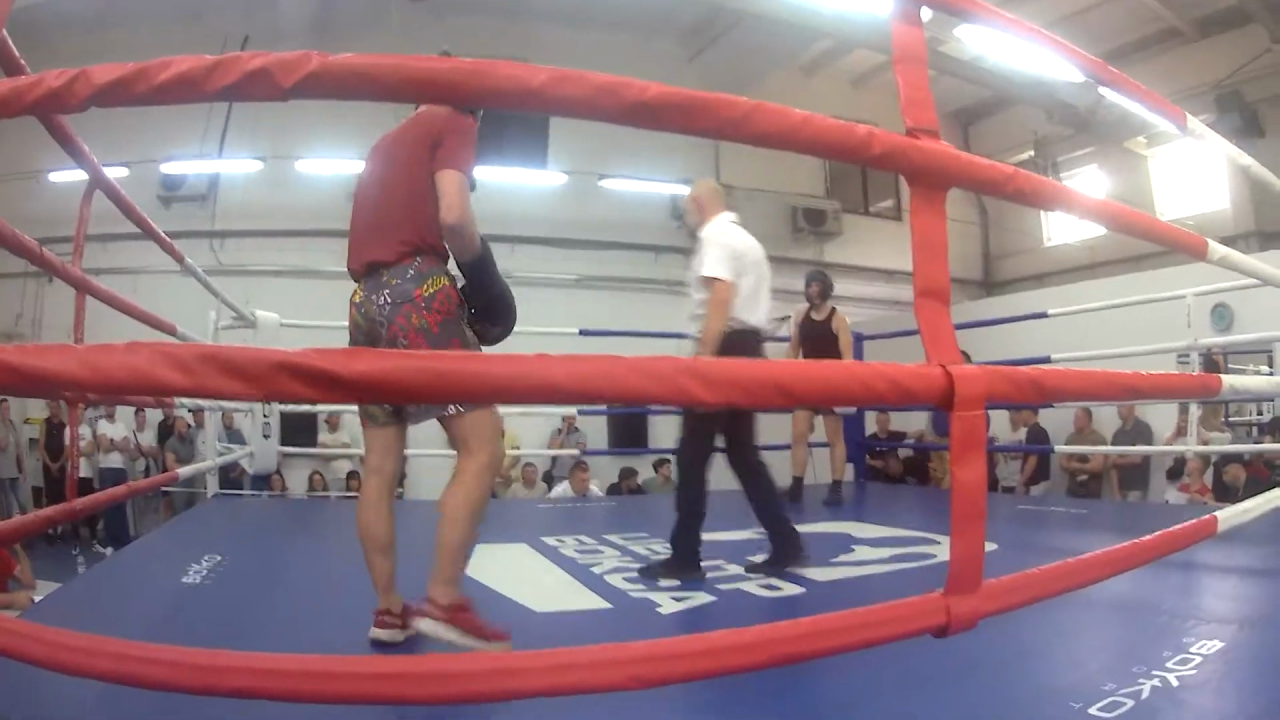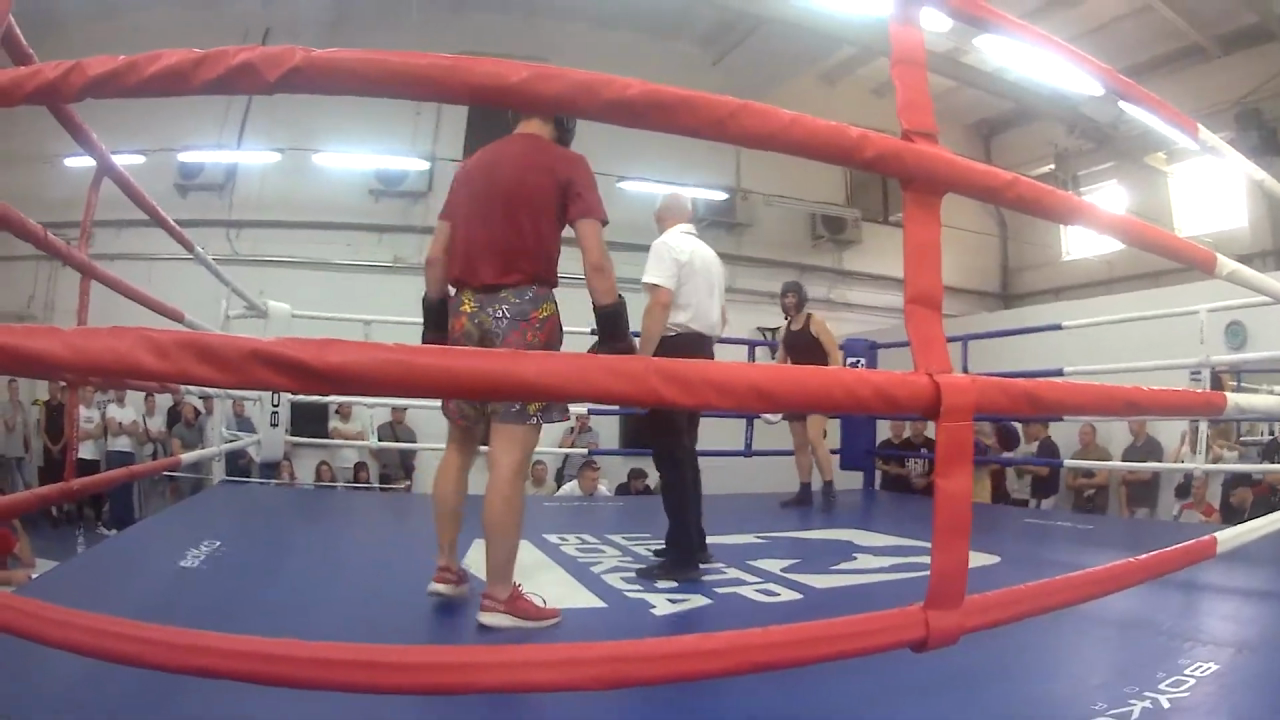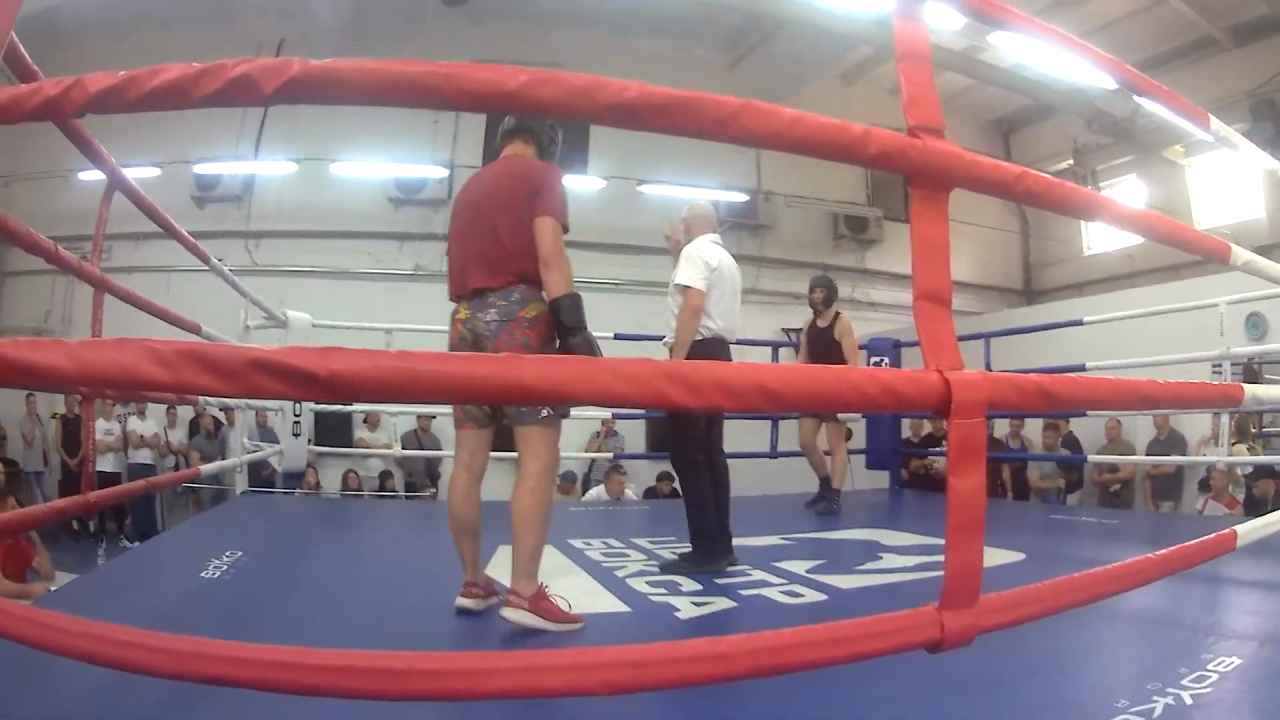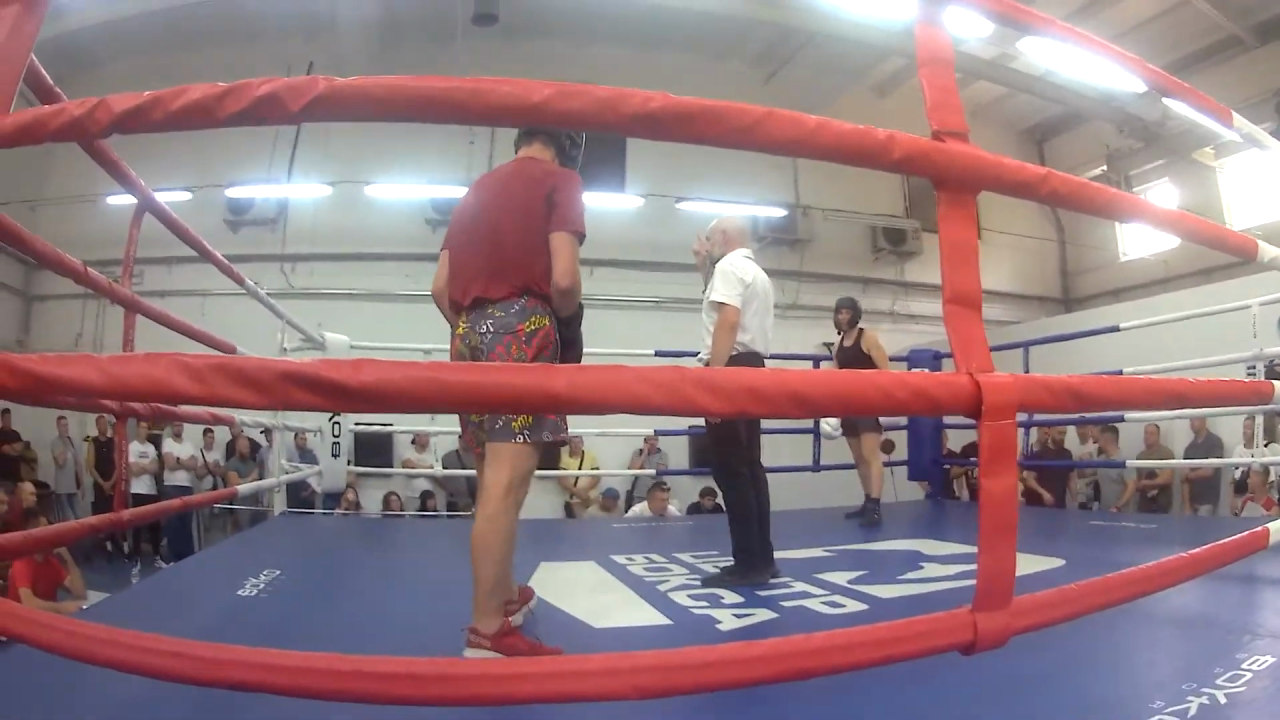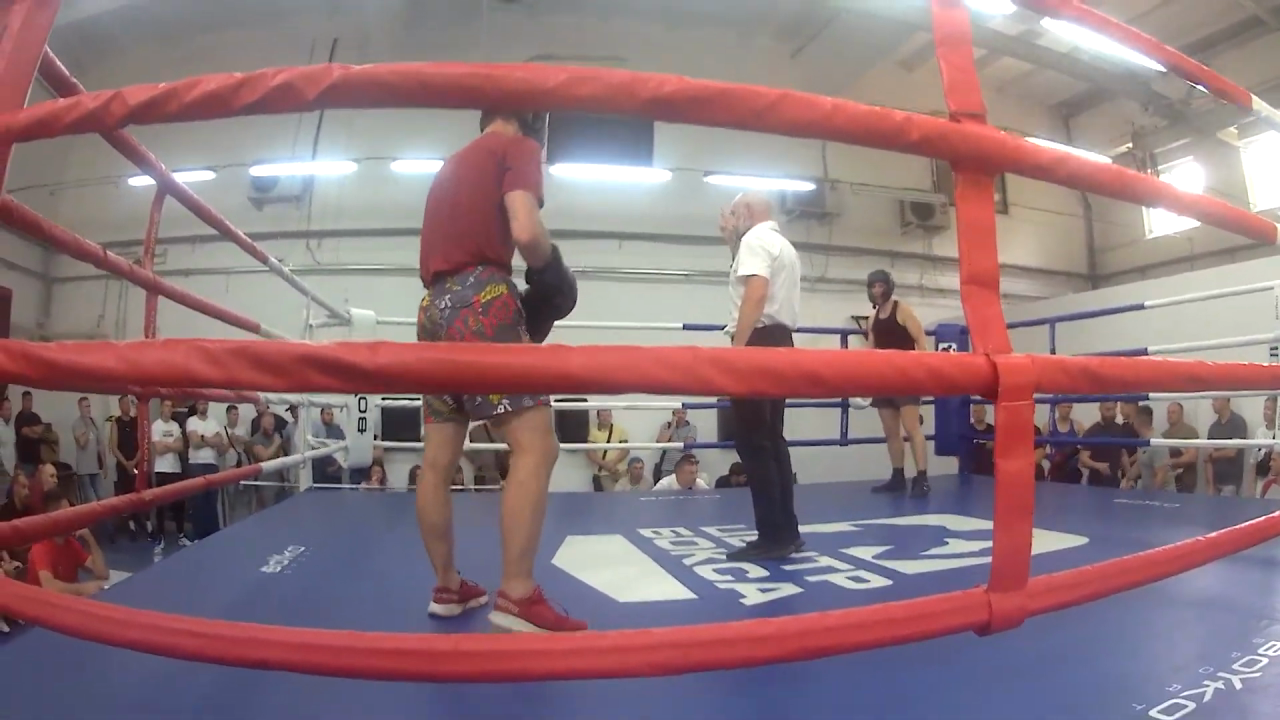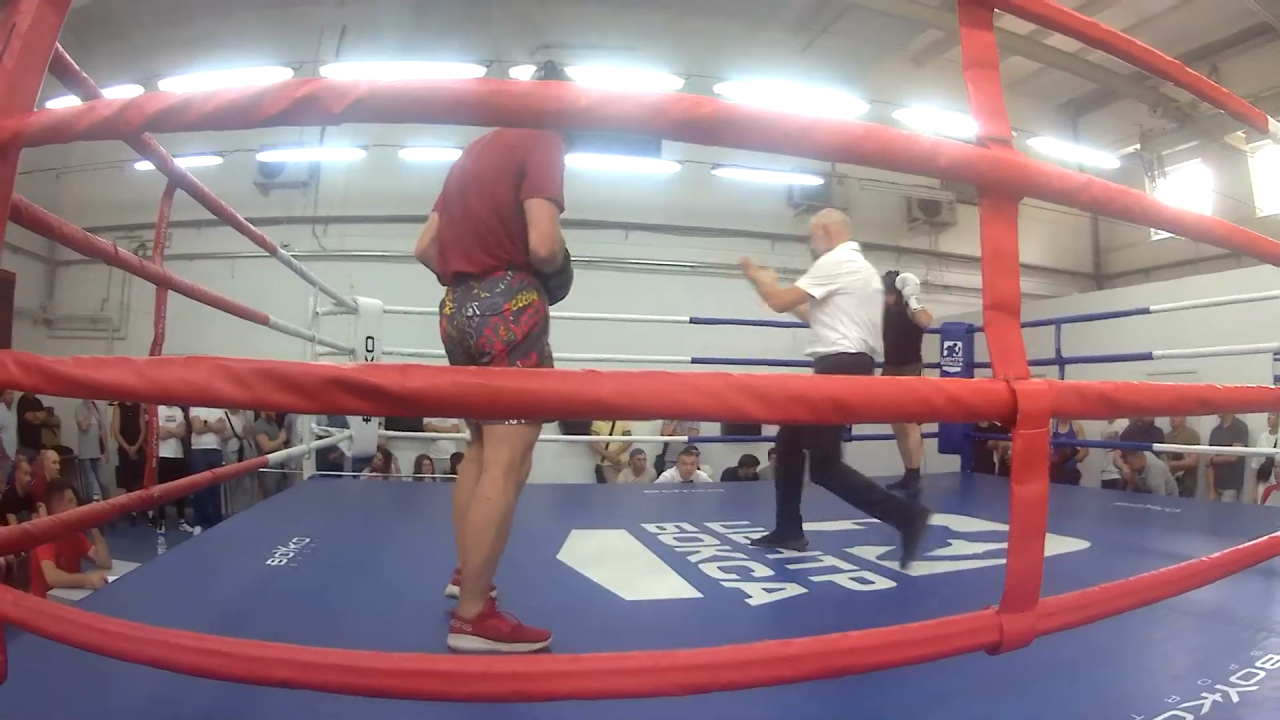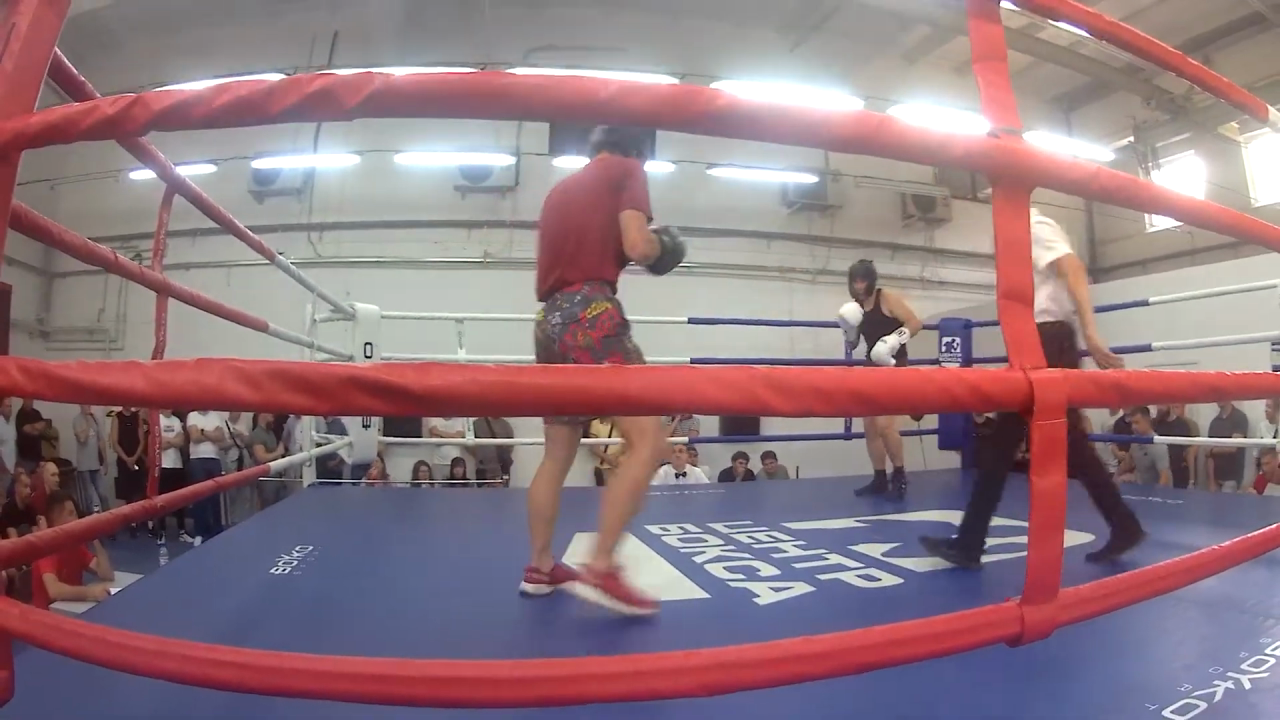
dt=0.7s
person 1, frame 1
left shoulder: (386, 145)
right shoulder: (455, 124)
right elbow: (453, 215)
right wrist: (481, 277)
left hip: (366, 296)
right hip: (419, 292)
left knee: (381, 466)
right knee: (482, 445)
left ankle: (387, 608)
right ankle: (443, 598)
person 1, frame 2
left shoulder: (471, 165)
right shoulder: (567, 165)
left elbow: (436, 256)
right elbow: (595, 261)
left wrist: (434, 320)
right wrist: (615, 332)
left hip: (466, 311)
right hip: (526, 311)
left knee: (459, 446)
right knee: (509, 462)
left ankle: (446, 567)
right ankle: (498, 596)
person 1, frame 3
left shoulder: (470, 187)
right shoulder: (542, 173)
right elbow: (549, 256)
right wrist: (572, 328)
left hip: (467, 319)
right hip: (517, 314)
left knee: (468, 461)
right knee: (538, 458)
left ankle: (473, 582)
right ankle: (524, 591)
person 1, frame 4
left shoulder: (477, 189)
right shoulder: (559, 178)
left elbow: (440, 287)
right elbow: (564, 279)
right wrist: (568, 329)
left hip: (469, 333)
right hip: (522, 328)
left knee: (493, 479)
right knee: (506, 485)
left ankle: (505, 593)
right ankle: (488, 630)
person 1, frame 5
left shoulder: (452, 165)
right shoulder: (518, 147)
right elbow: (525, 232)
right wrist: (547, 269)
left hip: (435, 306)
right hip: (482, 299)
left knee: (438, 461)
right knee: (535, 448)
left ankle: (448, 585)
right ankle: (517, 593)
person 1, frame 6
left shoulder: (473, 151)
right shoulder: (542, 141)
left elbow: (425, 247)
right elbow: (544, 246)
right wrist: (554, 272)
left hip: (457, 306)
right hip: (510, 304)
left knee: (481, 450)
right knee: (506, 465)
left ankle: (466, 574)
right ankle: (473, 615)
person 1, frame 7
left shoulder: (561, 188)
right shoulder: (625, 168)
right elbow: (637, 250)
right wrist: (659, 246)
left hip: (550, 319)
right hip: (590, 315)
left knee: (558, 453)
right knee: (647, 441)
left ankle: (539, 567)
right ankle: (600, 564)
person 2, frame 1
left shoulder: (715, 236)
right shoulder: (748, 241)
left elbow: (720, 300)
left wrist: (701, 360)
left hip: (727, 351)
right hip: (750, 349)
left knee: (693, 454)
right knee: (742, 452)
left ankle: (685, 557)
right ankle: (784, 543)
person 2, frame 2
left shoulder: (666, 245)
right shoulder: (710, 254)
left elbow: (660, 304)
right elbow: (721, 315)
left wrist: (642, 360)
left hip: (673, 351)
right hip: (702, 352)
left knee: (671, 454)
right knee: (684, 451)
left ankle: (683, 556)
right ankle: (692, 541)
person 2, frame 3
left shoulder: (696, 251)
right shoulder: (727, 259)
left elbow: (692, 306)
left wrist: (675, 361)
right wrist: (676, 252)
left hip: (697, 355)
right hip: (718, 355)
left knee: (688, 454)
right knee: (710, 452)
left ankle: (707, 549)
right ankle: (719, 545)
person 2, frame 4
left shoulder: (729, 266)
right shoulder: (757, 273)
left elbow: (727, 322)
right wrist: (706, 268)
left hip: (732, 370)
right hip: (752, 369)
left knee: (730, 468)
right knee: (749, 466)
left ankle: (749, 562)
right ankle: (760, 557)
person 2, frame 5
left shoulder: (756, 239)
right shoulder: (781, 244)
left elbow: (754, 294)
left wrist: (732, 351)
right wrist: (733, 240)
left hip: (759, 344)
right hip: (779, 343)
left knee: (753, 441)
right knee: (771, 440)
left ankle: (773, 536)
right ankle: (785, 531)
person 2, frame 6
left shoulder: (836, 263)
right shoulder: (862, 269)
left elbow: (782, 301)
left wrist: (756, 276)
right wrist: (775, 283)
left hip: (841, 371)
right hip: (848, 367)
left knee: (824, 465)
right knee: (789, 442)
left ankle: (907, 516)
right ankle: (788, 530)
person 2, frame 7
left shoulder: (1037, 229)
right shoulder: (1026, 235)
left elbow: (1074, 273)
left wrist: (1091, 333)
left hip: (1046, 344)
right hip: (1046, 346)
left knee: (1002, 440)
right knee: (1071, 445)
left ankle: (968, 545)
right ankle: (1126, 527)
person 3, frame 1
left shoulder: (838, 318)
right shoulder: (801, 315)
left elbow: (847, 356)
right elbow: (793, 349)
left knee: (834, 438)
right knee: (798, 435)
left ankle: (836, 489)
right ankle: (796, 487)
person 3, frame 2
left shoulder: (816, 323)
right shoulder: (784, 331)
left elbow: (834, 354)
right elbow: (781, 364)
left knee: (814, 438)
right knee: (799, 444)
left ankle: (829, 489)
right ankle: (805, 492)
person 3, frame 3
left shoulder: (842, 322)
right shoulder: (808, 324)
left elbow: (852, 361)
right elbow: (803, 358)
left knee: (836, 445)
right knee: (805, 442)
left ankle: (834, 497)
right ankle: (824, 485)
person 3, frame 4
left shoulder: (868, 338)
right shoulder: (837, 346)
left elbow: (884, 370)
left knee: (870, 455)
right knee: (859, 458)
left ankle: (875, 508)
right ankle: (869, 503)
person 3, frame 5
left shoulder: (902, 310)
right shoulder: (873, 319)
left elbow: (920, 340)
right elbow: (872, 351)
left knee: (911, 428)
right knee: (890, 432)
left ankle: (922, 479)
right ankle: (898, 478)
person 3, frame 6
left shoulder: (911, 309)
right shoulder: (883, 310)
left elbow: (926, 322)
left wrist: (912, 298)
left hip: (910, 370)
right hip: (890, 370)
left knee: (908, 423)
right knee: (898, 428)
left ankle: (914, 476)
right ankle: (909, 475)
person 3, frame 7
left shoulder: (888, 299)
right shoulder: (855, 307)
left elbow: (915, 324)
right elbow: (853, 344)
left wrist: (895, 340)
right wrist: (849, 329)
left hip: (894, 365)
right hip: (873, 367)
left knee: (885, 424)
right knee: (870, 427)
left ankle: (899, 476)
right ankle: (880, 479)
